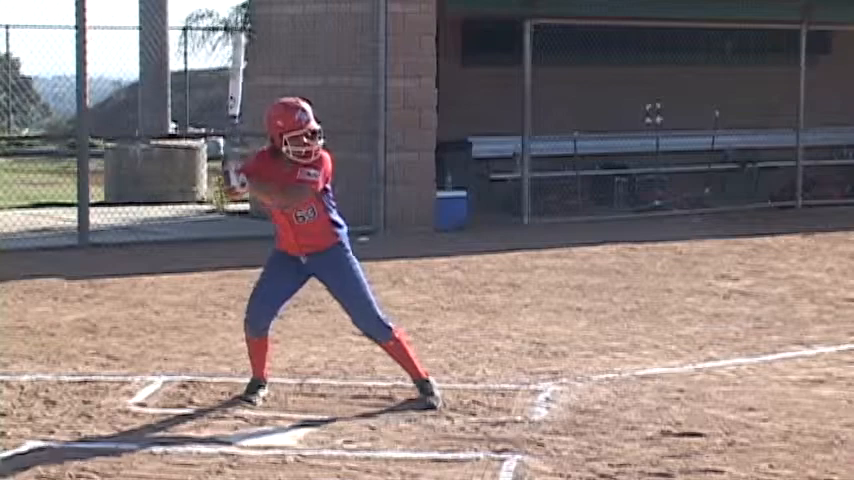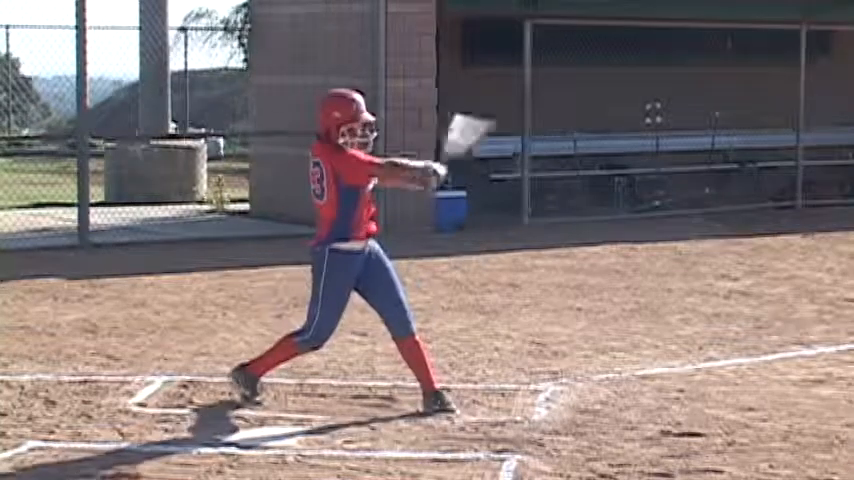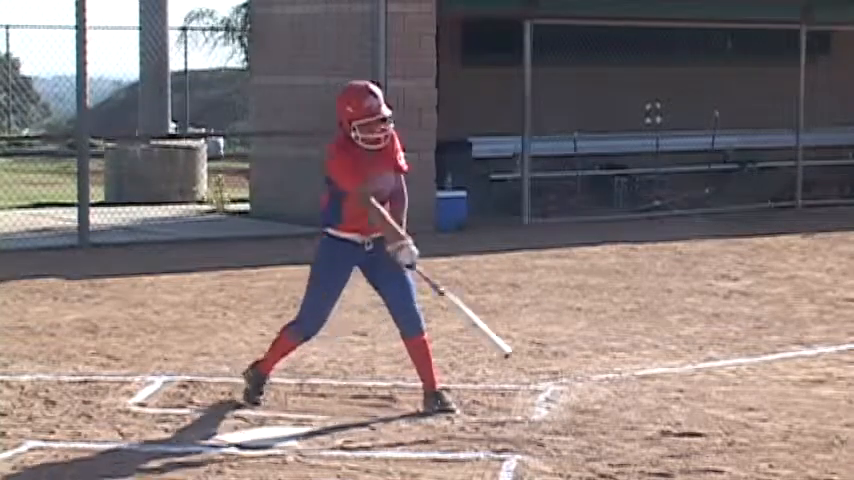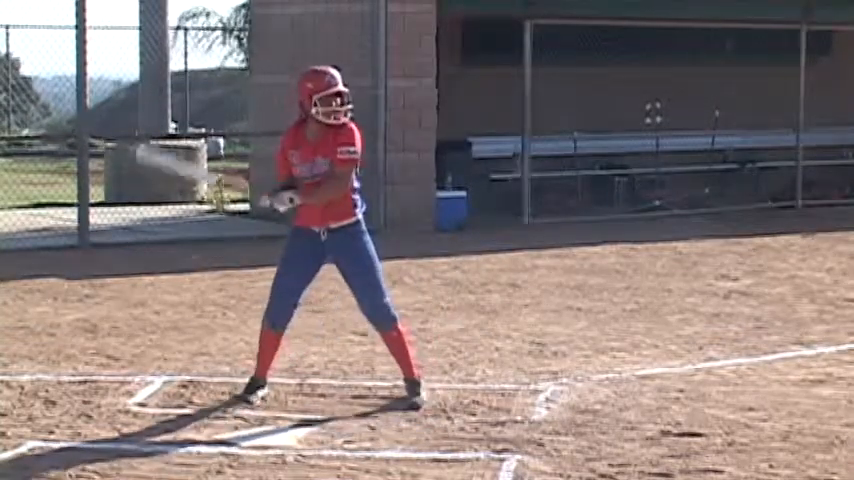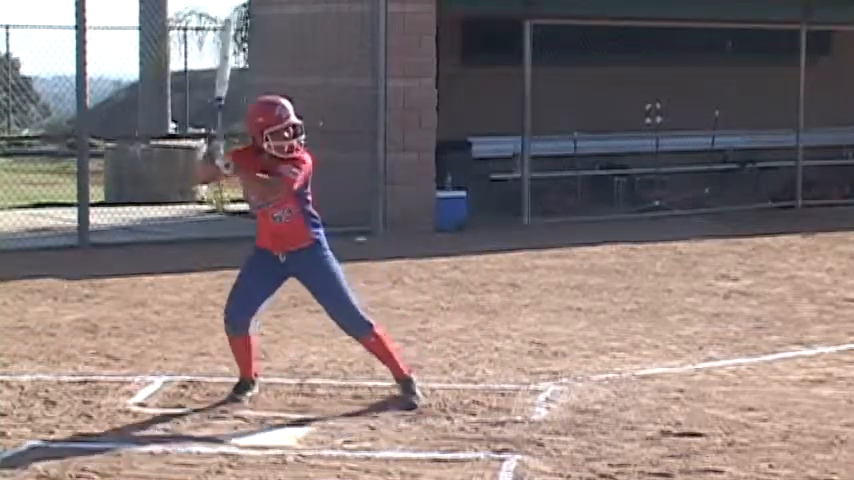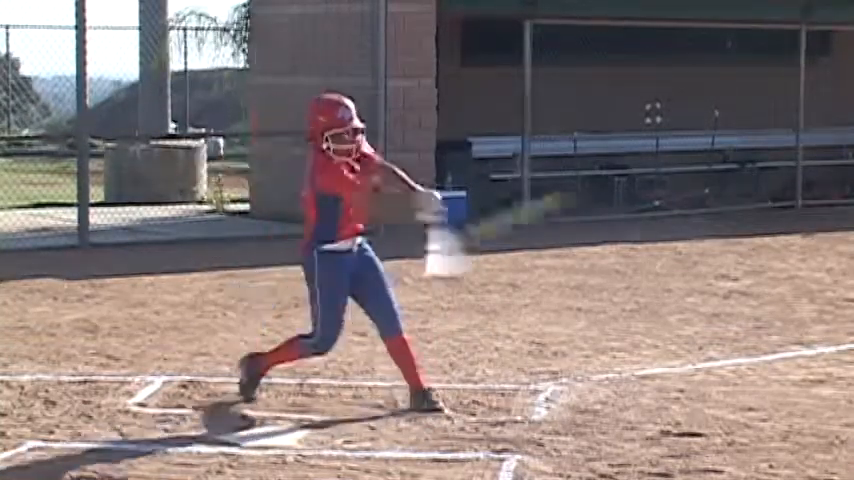
dt=0.7s
person 1, frame 1
left shoulder: (320, 161)
right shoulder: (264, 161)
left elbow: (291, 198)
right elbow: (233, 189)
left wrist: (251, 185)
right wrist: (233, 179)
left hip: (331, 250)
right hip: (288, 254)
left knee: (371, 320)
right knee: (256, 316)
left ankle: (421, 380)
right ankle: (259, 380)
person 1, frame 2
left shoulder: (336, 149)
right shoulder: (338, 157)
left elbow: (380, 171)
right elbow: (385, 172)
left wrist: (419, 174)
right wrist: (426, 168)
left hip: (365, 249)
right hip: (336, 256)
left knee: (401, 321)
right knee: (315, 333)
left ankle: (431, 392)
right ankle: (249, 373)
person 1, frame 3
left shoulder: (389, 139)
right shoulder: (341, 152)
left elbow: (398, 191)
right elbow: (367, 204)
left wrist: (399, 237)
right wrist: (401, 240)
left hip: (379, 242)
right hip: (338, 242)
left knee: (410, 314)
right knee: (310, 319)
left ankle: (432, 391)
right ankle: (259, 373)
person 1, frame 4
left shoulder: (347, 132)
right shoulder: (291, 139)
left elbow: (340, 184)
right elbow: (286, 184)
left wrist: (296, 197)
right wrist: (280, 194)
left hip: (347, 230)
right hip: (306, 233)
left knee: (378, 307)
right knee: (278, 306)
left ankle: (412, 380)
right ankle: (259, 379)
person 1, frame 5
left shoulder: (300, 161)
right shoulder: (246, 158)
left elbow: (271, 189)
right elbow: (203, 178)
left wrist: (230, 169)
right wrist: (213, 157)
left hip: (309, 250)
right hip: (268, 253)
left knee: (352, 318)
right knee: (236, 314)
left ankle: (403, 377)
right ankle: (249, 378)
person 1, frame 6
left shoulder: (355, 147)
right shoulder: (326, 169)
left elbow: (380, 168)
right elbow: (362, 195)
left wrist: (418, 191)
left hip: (355, 247)
right hip: (326, 256)
left knee: (389, 319)
right knee: (323, 340)
left ankle: (419, 392)
right ankle: (258, 364)
